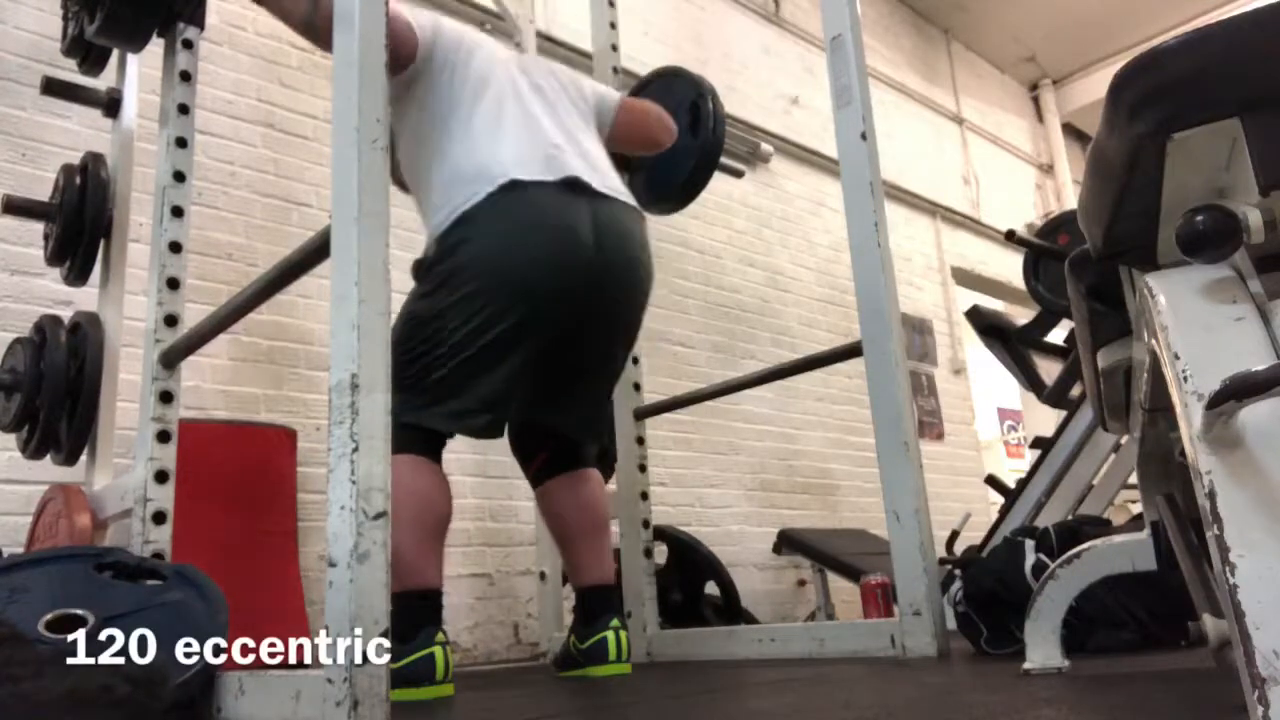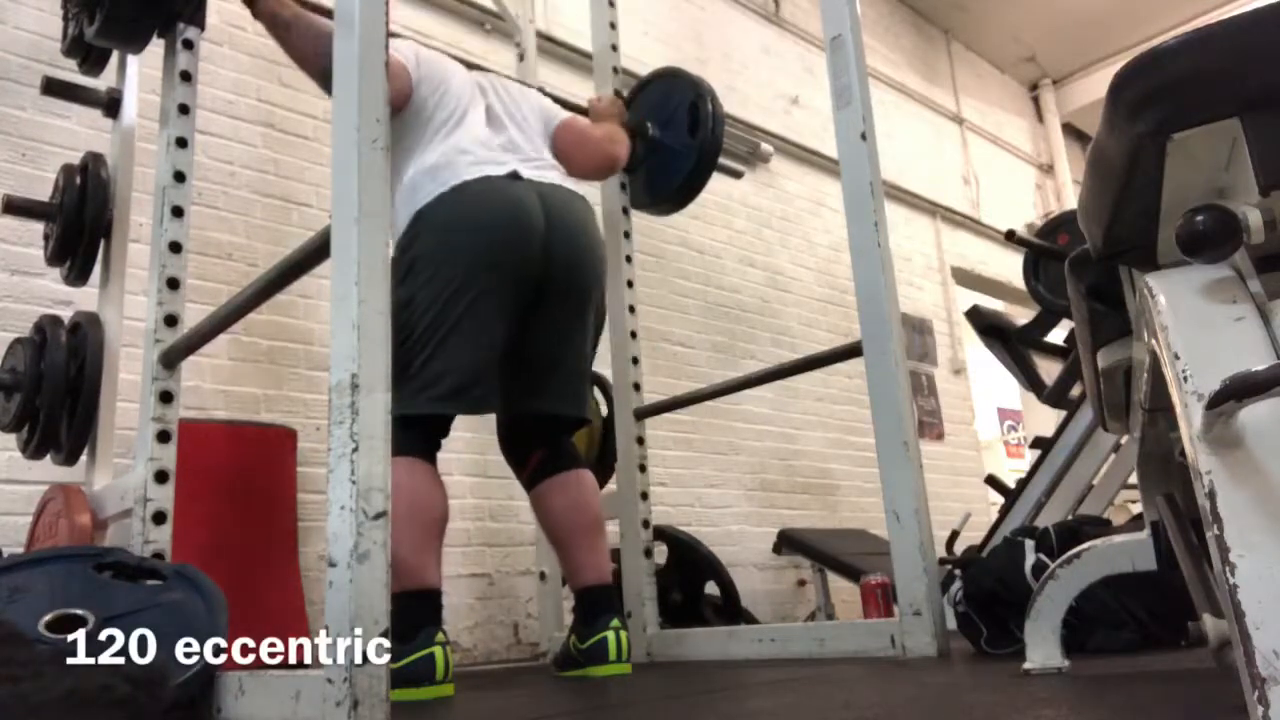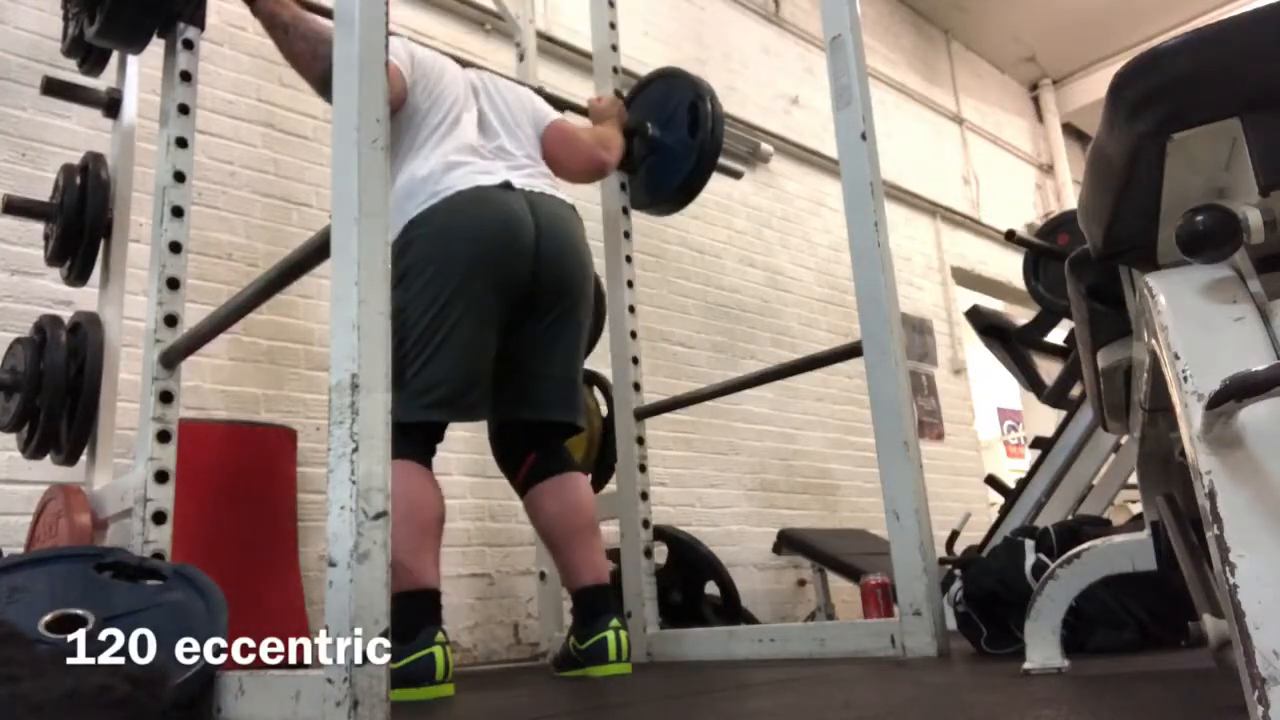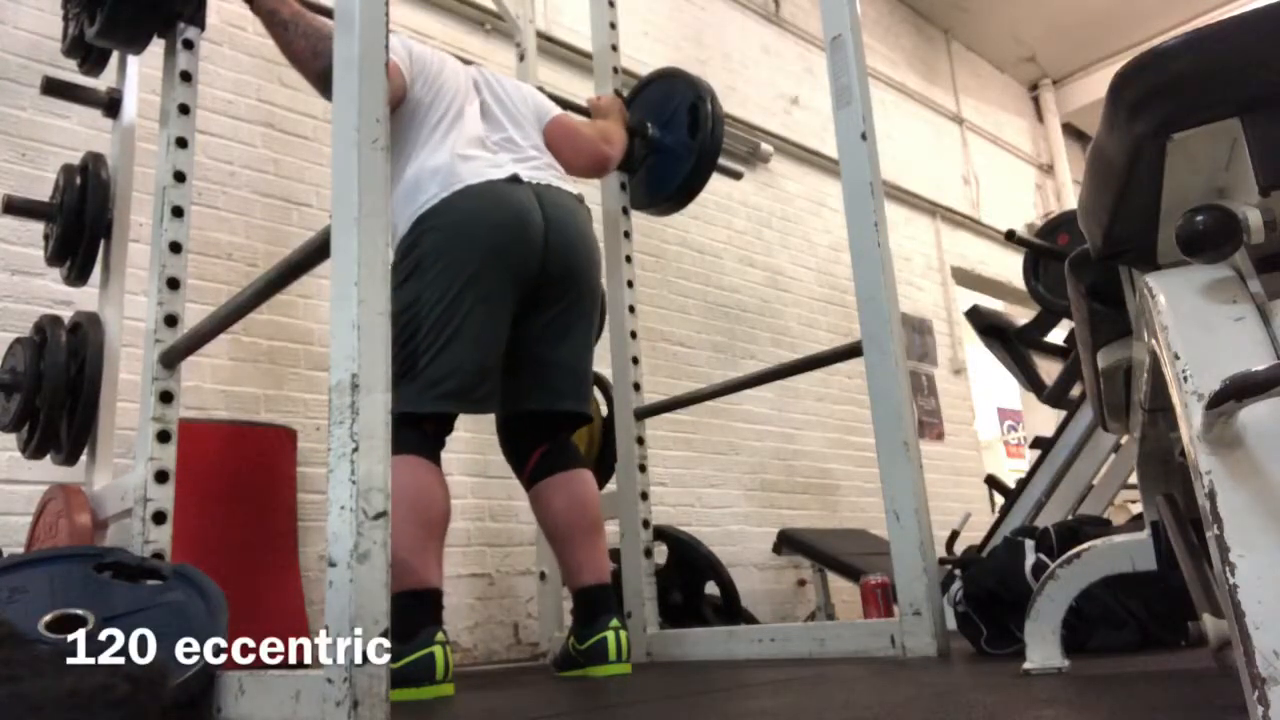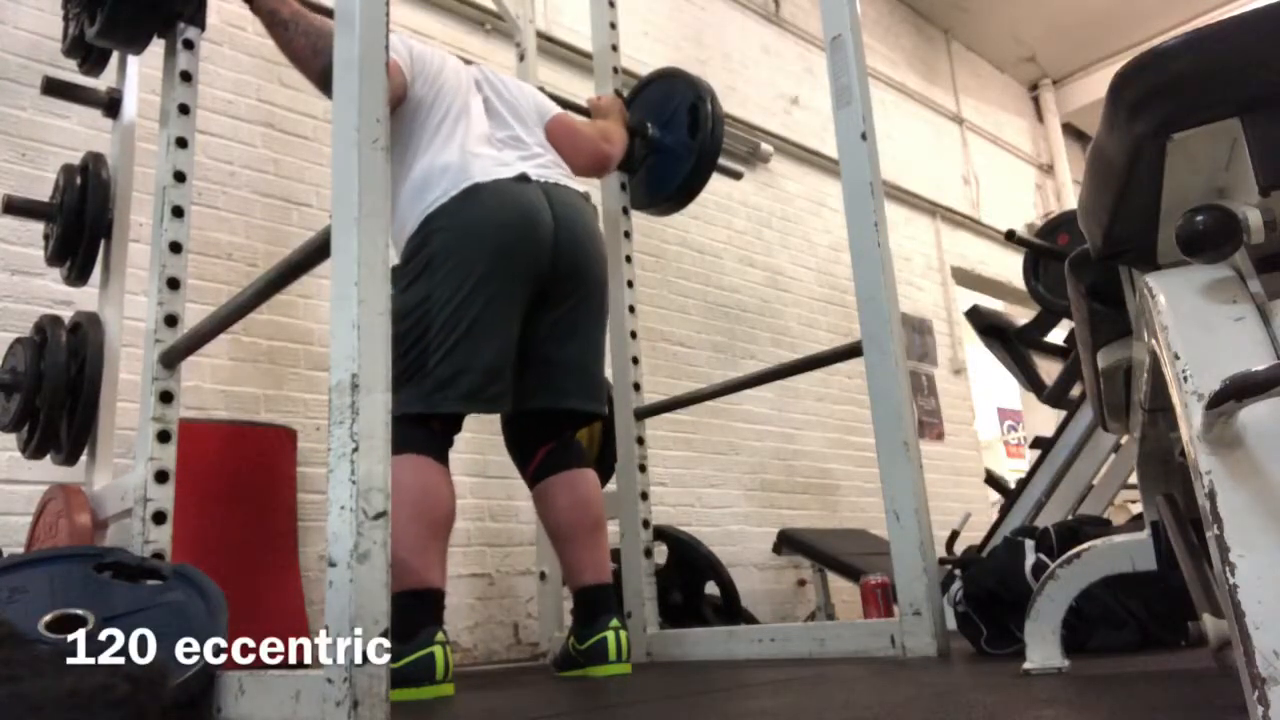
dt=0.4s
person 1, frame 1
right shoulder: (546, 72)
right elbow: (661, 130)
right wrist: (603, 116)
left hip: (510, 228)
right hip: (619, 238)
left knee: (407, 424)
right knee: (555, 437)
left ankle: (416, 641)
right ankle: (600, 625)
person 1, frame 2
left shoulder: (408, 59)
right shoulder: (513, 90)
right elbow: (604, 155)
right wrist: (611, 119)
left hip: (467, 217)
right hip: (570, 224)
left knee: (403, 426)
right knee: (542, 437)
left ankle: (416, 641)
right ankle: (600, 626)
person 1, frame 3
right shoulder: (507, 90)
right elbow: (592, 158)
right wrist: (611, 121)
left hip: (458, 227)
right hip: (557, 234)
left knee: (400, 430)
right knee: (534, 442)
left ankle: (415, 640)
right ankle: (599, 626)
person 1, frame 4
right shoulder: (505, 85)
right elbow: (595, 153)
right wrist: (613, 117)
left hip: (467, 220)
right hip: (564, 225)
left knee: (407, 423)
right knee: (543, 435)
left ankle: (415, 638)
right ankle: (599, 625)
person 1, frame 5
right shoulder: (507, 84)
right elbow: (597, 153)
right wrist: (613, 117)
left hip: (475, 219)
right hip: (572, 224)
left knee: (412, 421)
right knee: (546, 434)
left ankle: (415, 639)
right ankle: (599, 626)
